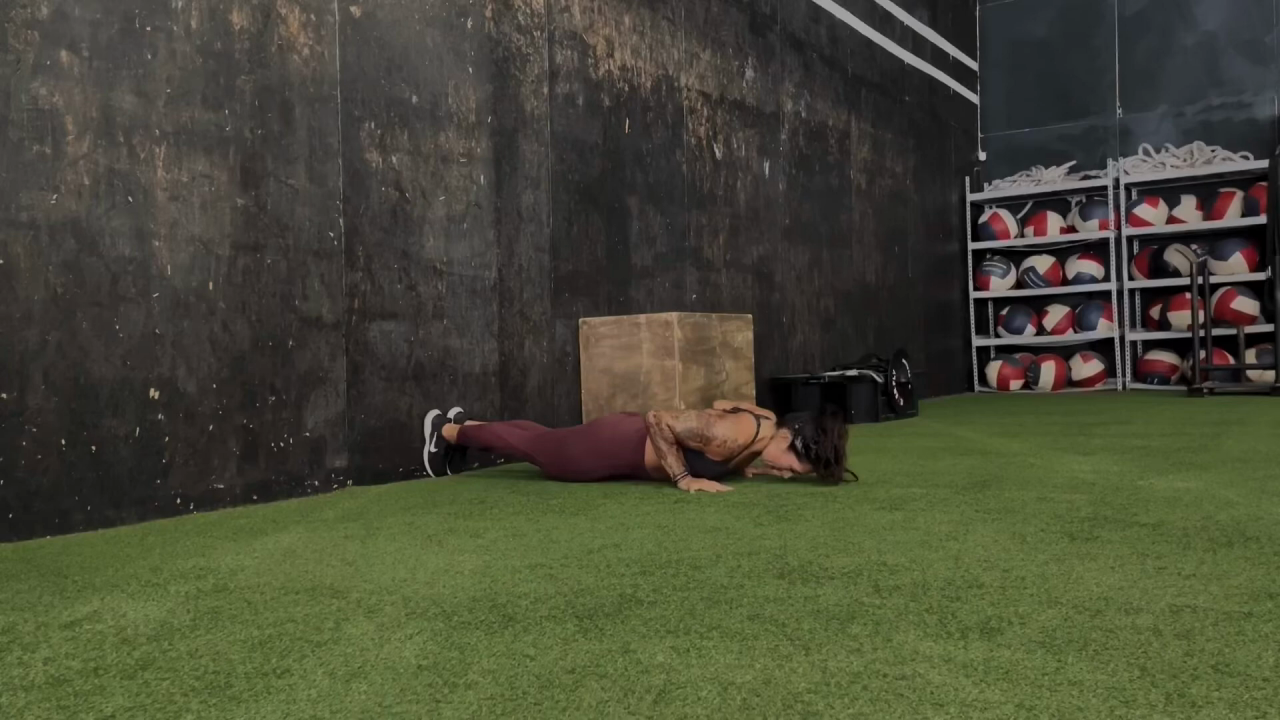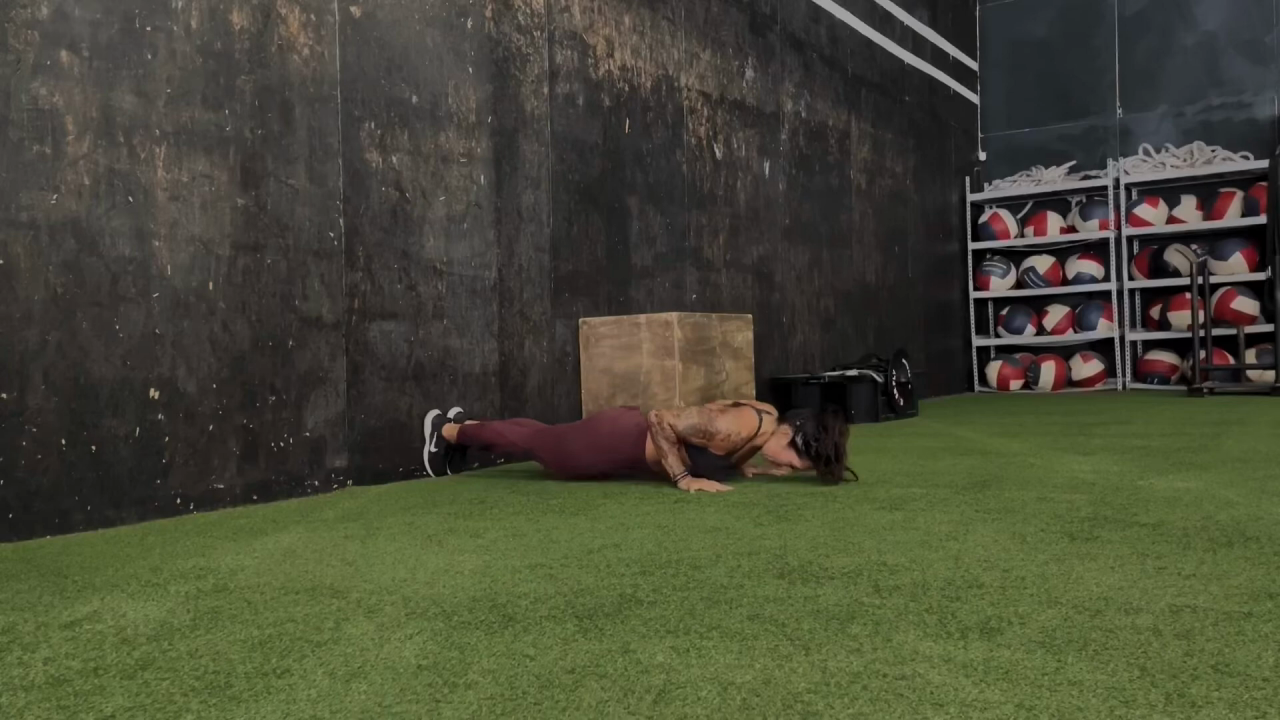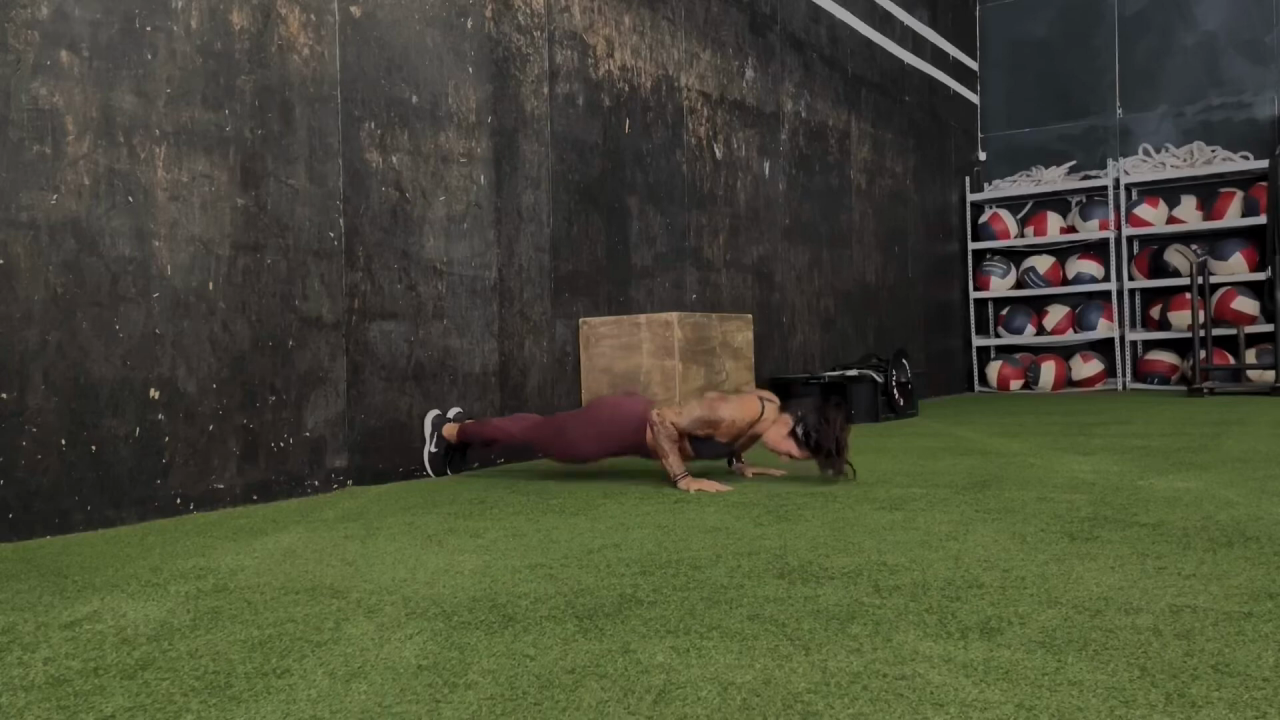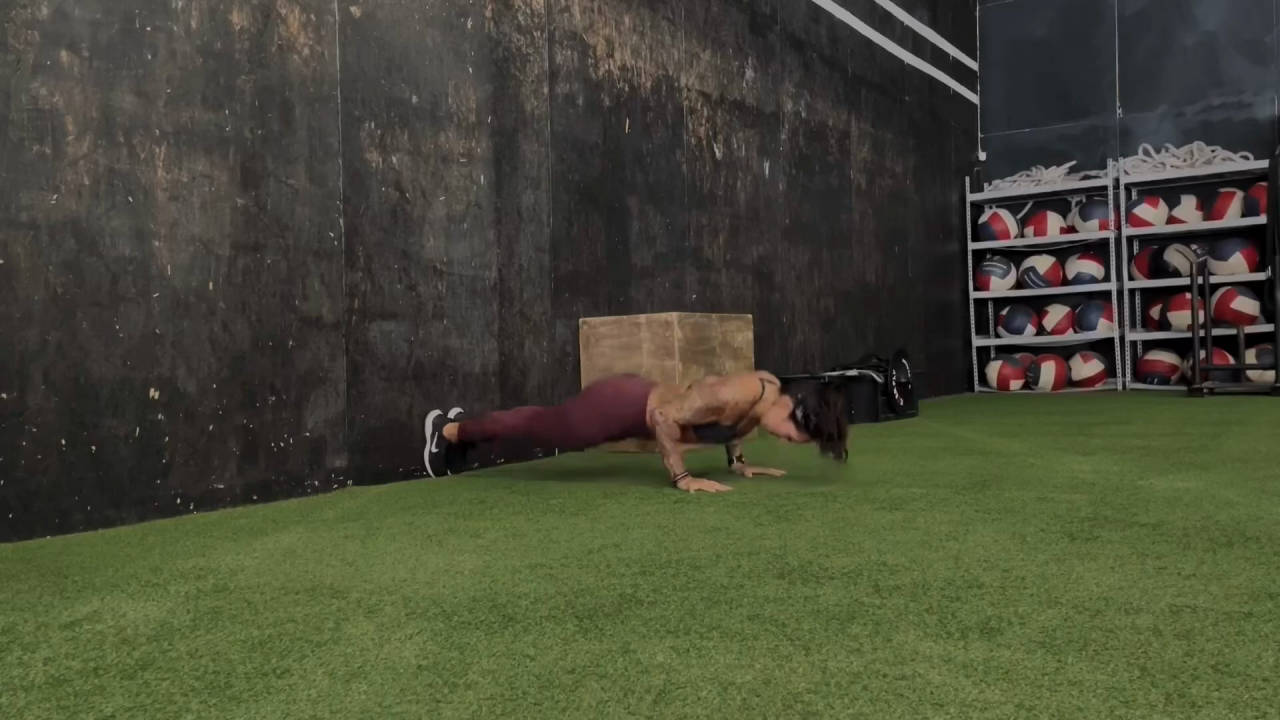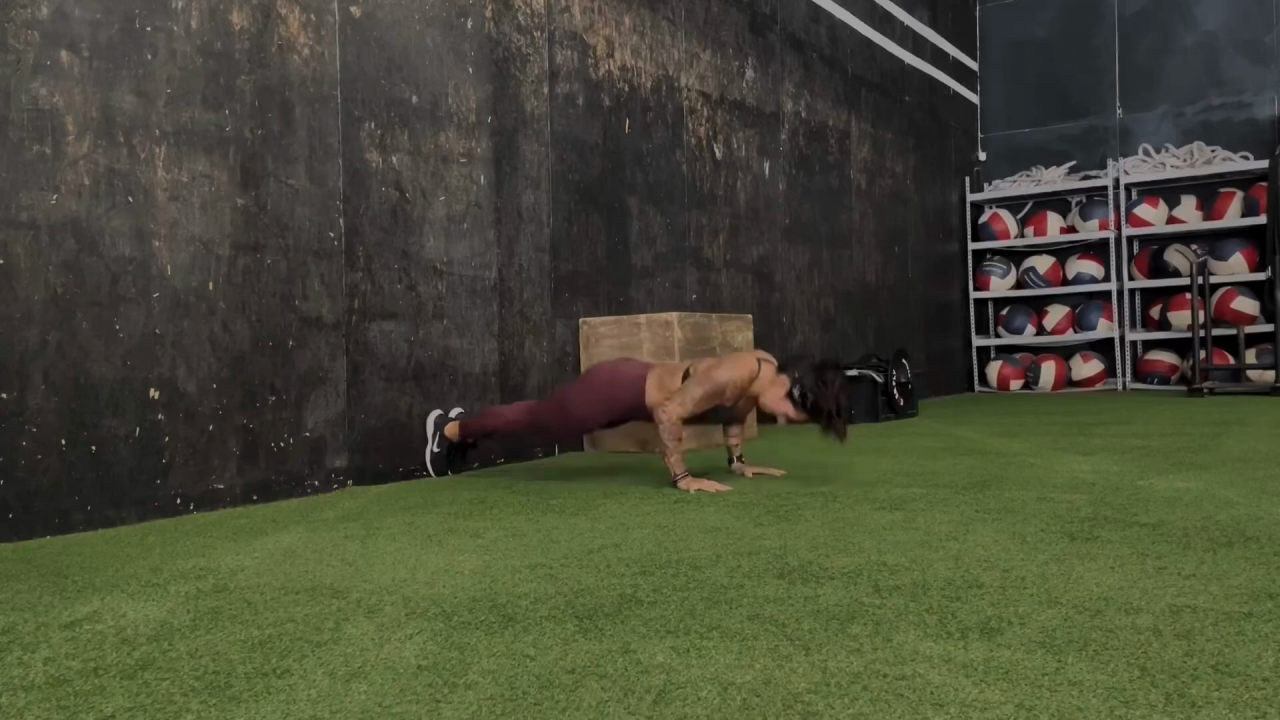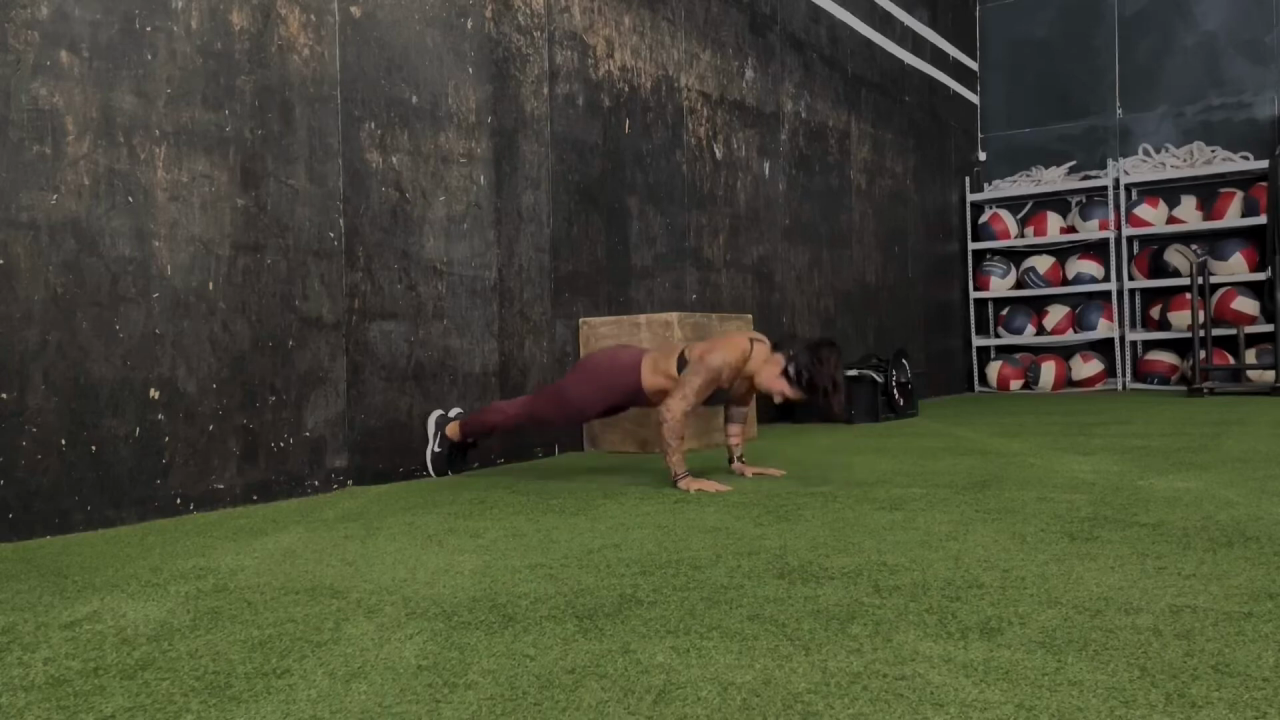
dt=0.1s
person 1, frame 1
left shoulder: (765, 424)
right shoulder: (736, 434)
left elbow: (717, 407)
right elbow: (659, 418)
left wrist: (740, 465)
right wrist: (683, 478)
left hip: (638, 437)
right hip: (621, 448)
left knee: (542, 437)
right knee: (529, 445)
left ankle: (463, 423)
right ankle: (446, 429)
person 1, frame 2
left shoulder: (766, 417)
right shoulder: (738, 429)
right elbow: (661, 417)
left wrist: (738, 464)
right wrist: (683, 478)
left hip: (638, 431)
right hip: (621, 442)
left knee: (543, 436)
right knee: (530, 441)
left ankle: (463, 423)
right ankle: (447, 428)
person 1, frame 3
left shoulder: (768, 411)
right shoulder: (739, 412)
right elbow: (663, 419)
left wrist: (737, 461)
right wrist: (683, 478)
left hip: (637, 419)
right hip: (620, 426)
left knee: (541, 427)
right knee: (528, 434)
left ankle: (462, 422)
right ankle: (446, 429)
person 1, frame 4
left shoulder: (768, 390)
right shoulder: (741, 396)
right elbow: (665, 414)
left wrist: (737, 459)
right wrist: (682, 477)
left hip: (638, 399)
right hip: (621, 407)
left knee: (541, 420)
right knee: (528, 425)
left ankle: (461, 423)
right ankle: (447, 429)
person 1, frame 5
left shoulder: (764, 376)
right shoulder: (735, 375)
left elbow: (734, 412)
right elbow: (668, 415)
left wrist: (737, 458)
right wrist: (682, 477)
left hip: (637, 388)
right hip: (616, 390)
left knee: (537, 415)
right knee: (530, 417)
left ankle: (462, 426)
right ankle: (449, 429)
person 1, frame 6
left shoulder: (761, 357)
right shoulder: (729, 358)
left elbow: (737, 403)
right elbow: (672, 410)
left wrist: (738, 459)
right wrist: (682, 477)
left hip: (636, 373)
right hip: (612, 376)
left knee: (535, 408)
right knee: (527, 412)
left ankle: (462, 429)
right ankle: (450, 428)
